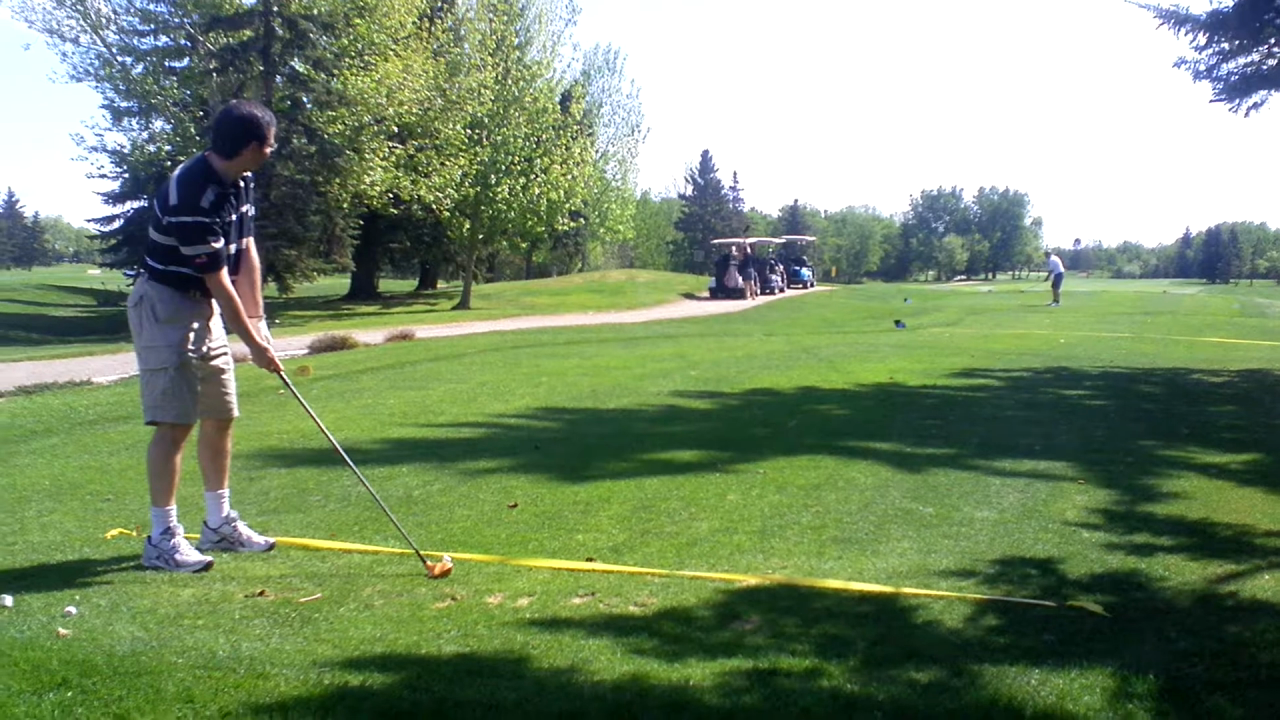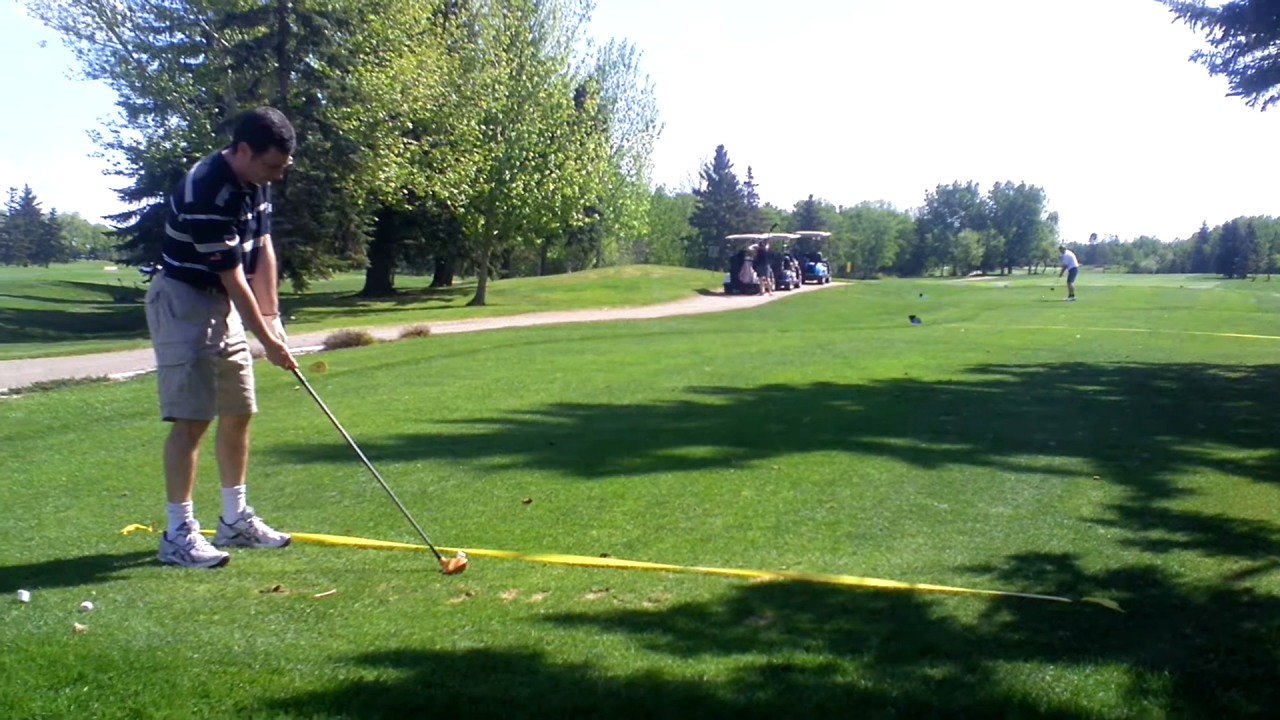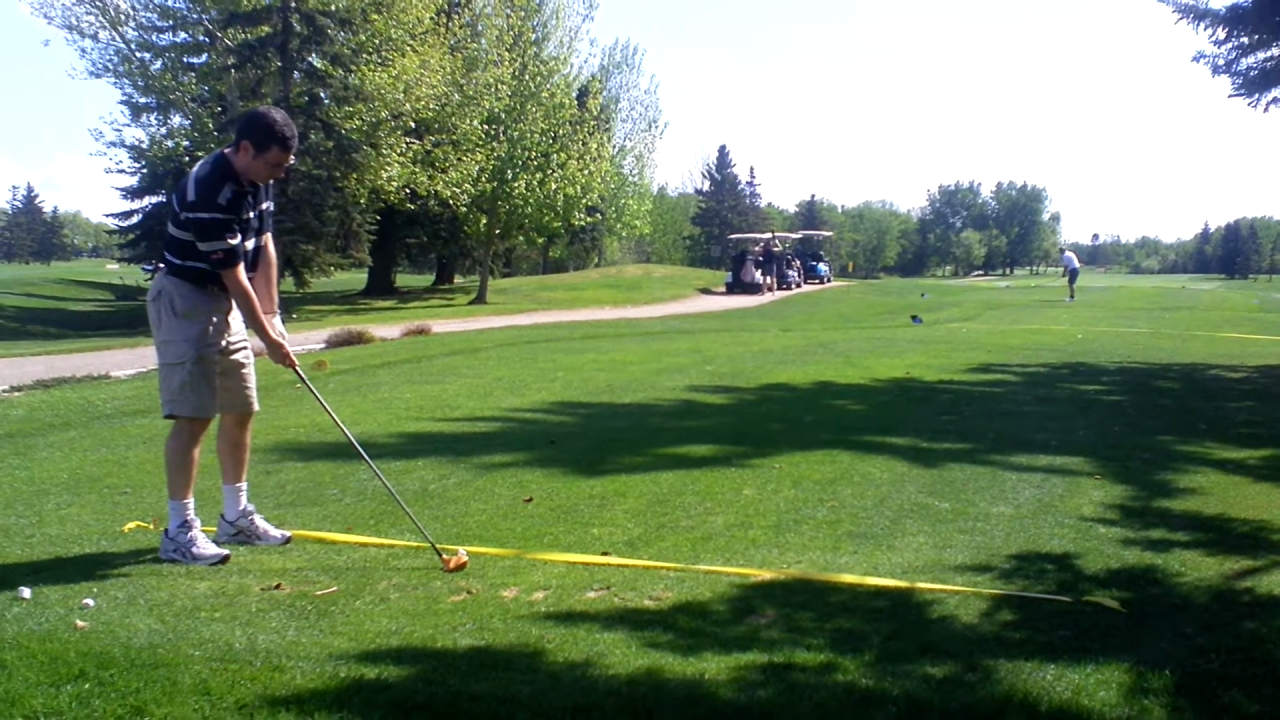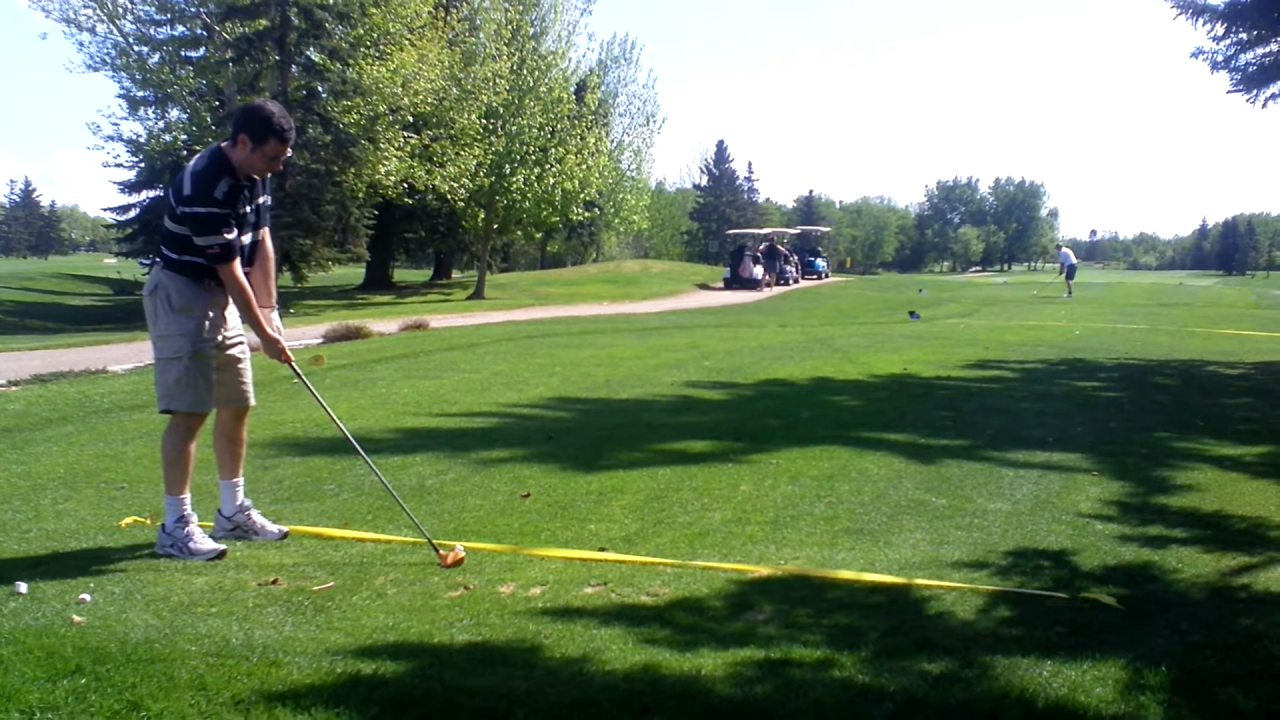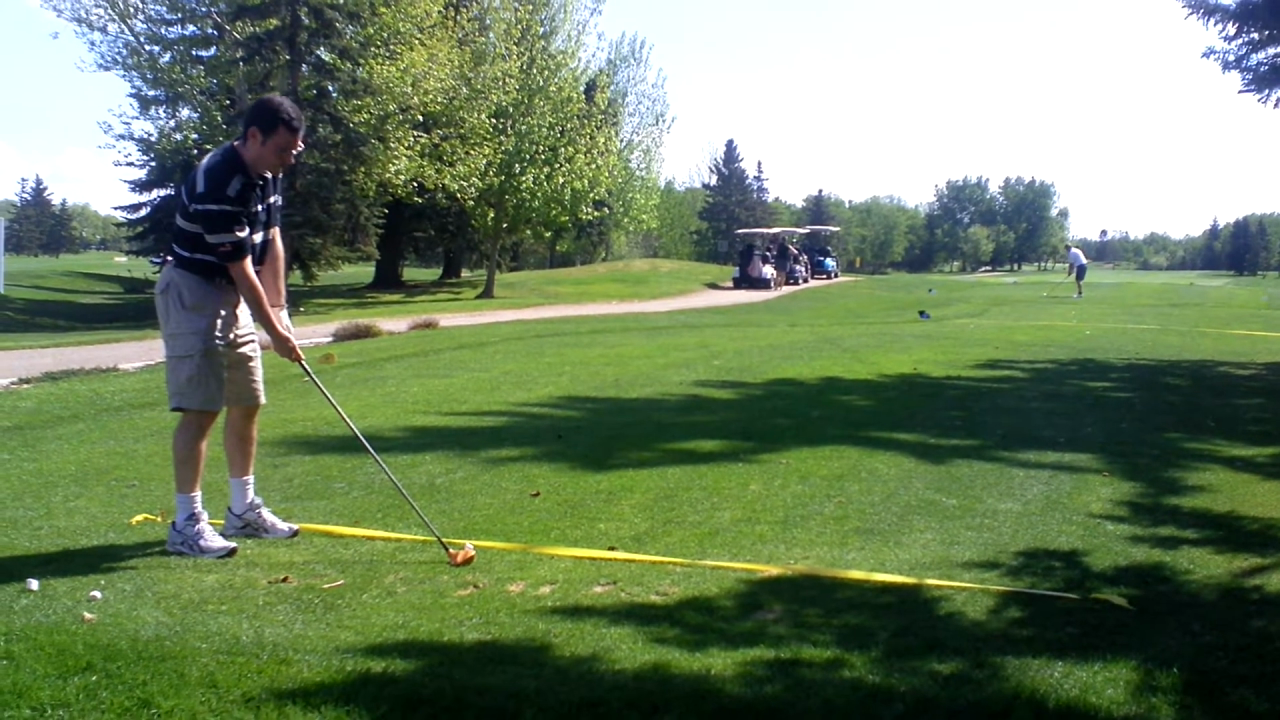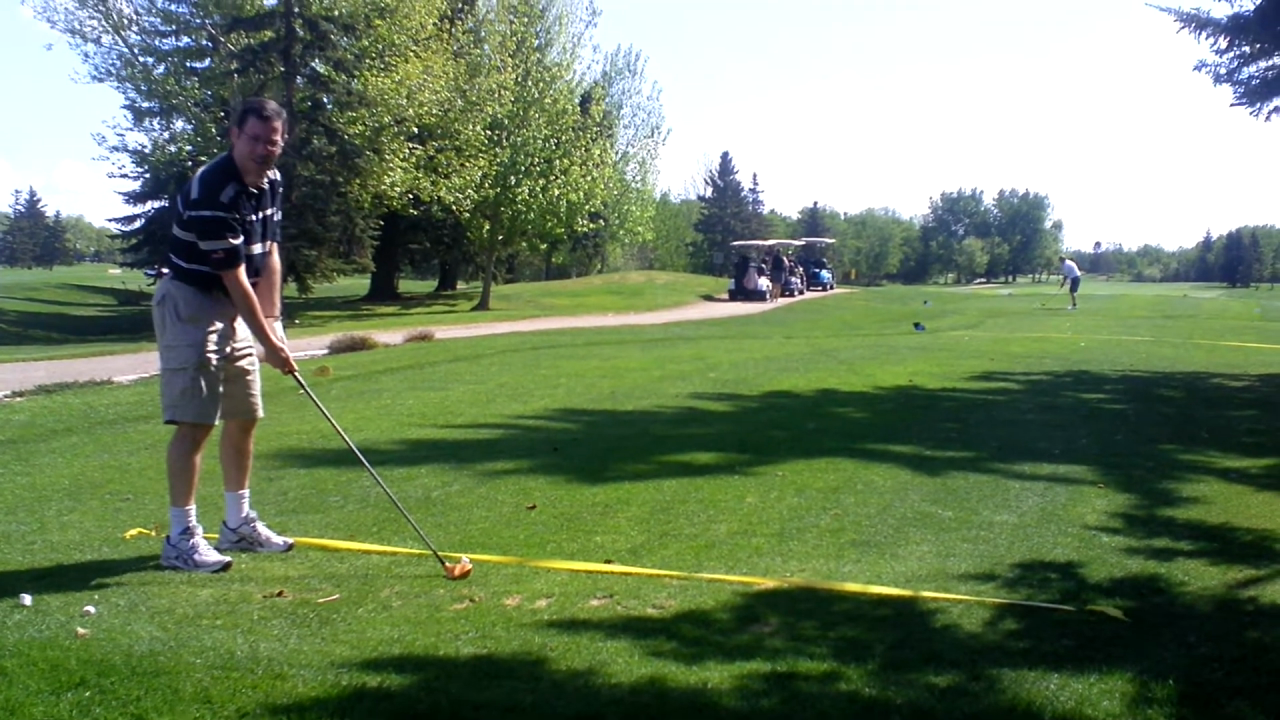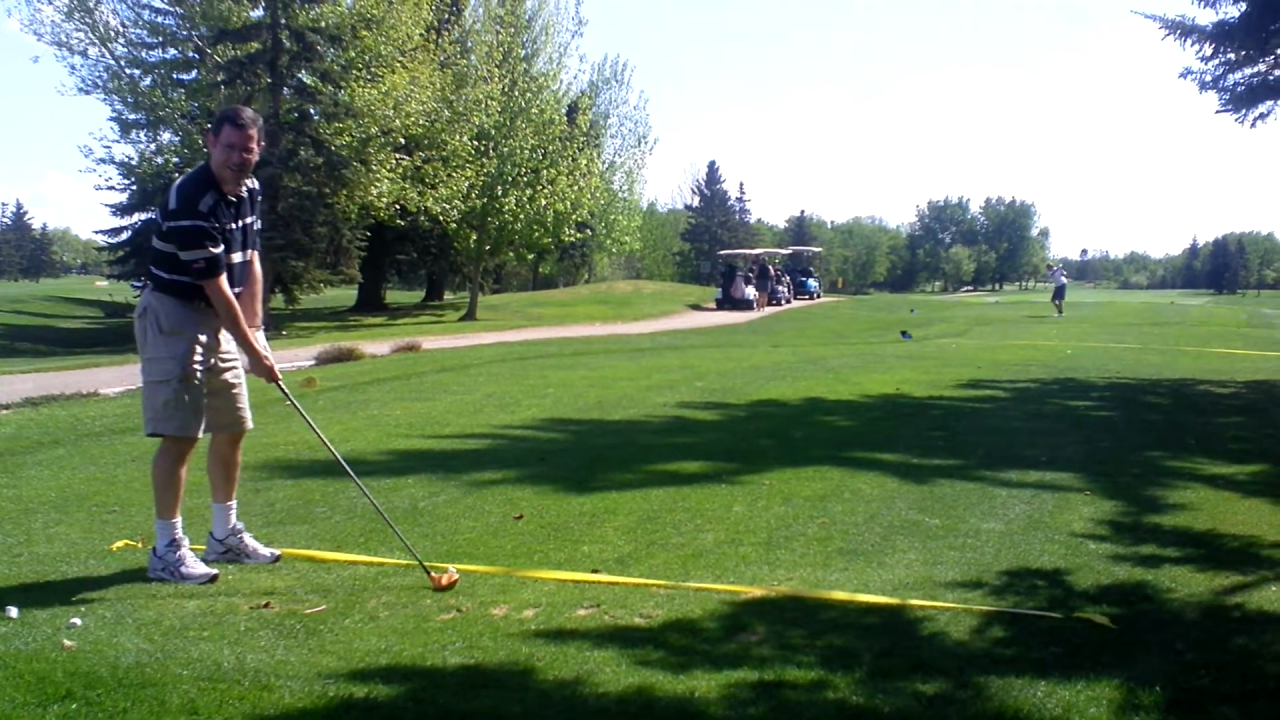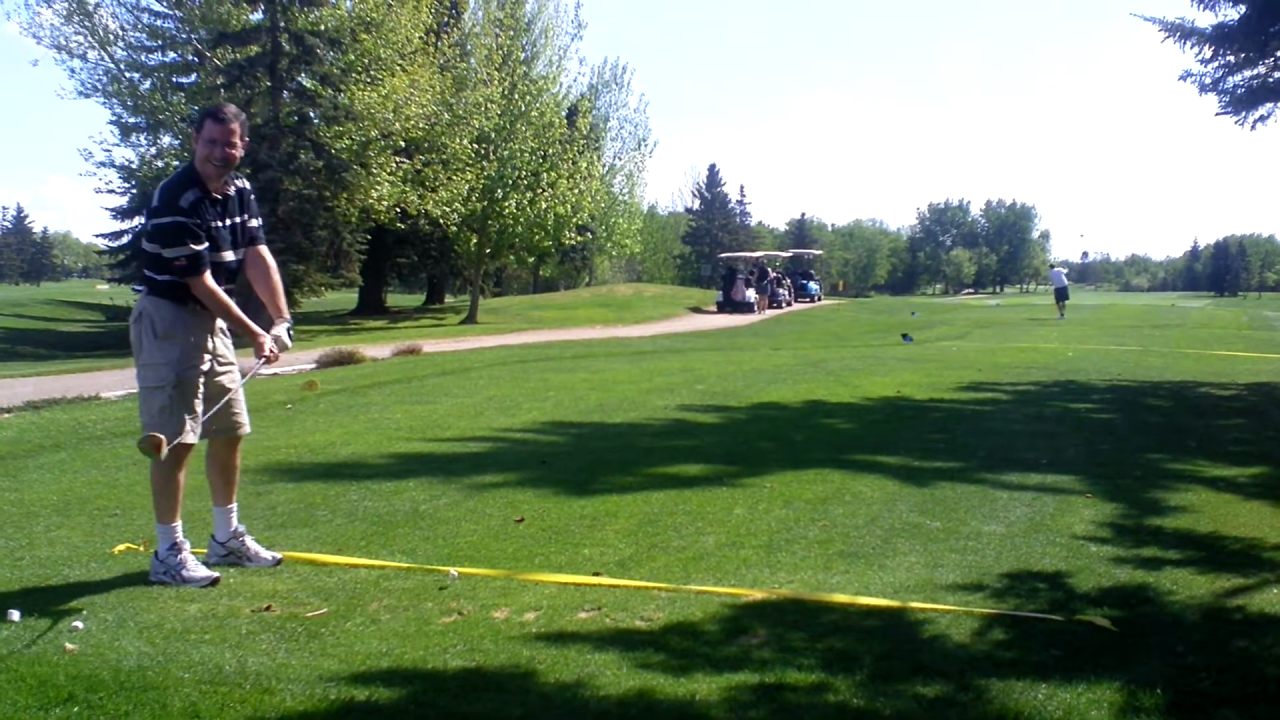
dt=0.4s
person 1, frame 1
left shoulder: (238, 182)
right shoulder: (192, 195)
left elbow: (246, 252)
right elbow: (219, 280)
left wrist: (257, 321)
right wrist: (253, 343)
left hip: (204, 305)
right hip: (166, 307)
left knee: (220, 417)
right knee: (175, 422)
left ankle: (219, 523)
right ankle: (162, 537)
person 1, frame 2
left shoulder: (254, 181)
right shoulder: (207, 193)
left elbow: (263, 249)
right elbow: (234, 278)
left wrist: (272, 318)
right wrist: (267, 340)
left hip: (222, 302)
right hip: (183, 303)
left knee: (238, 412)
right knee: (192, 418)
left ankle: (235, 518)
right ankle: (178, 532)
person 1, frame 3
left shoulder: (257, 178)
right shoulder: (209, 192)
left elbow: (264, 248)
right elbow: (235, 276)
left wrist: (273, 316)
right wrist: (269, 338)
left hip: (223, 300)
right hip: (185, 301)
left knee: (239, 410)
right knee: (193, 416)
left ankle: (236, 516)
right ankle: (179, 530)
person 1, frame 4
left shoulder: (254, 173)
right shoulder: (204, 187)
left elbow: (261, 243)
right elbow: (231, 271)
left wrist: (270, 311)
right wrist: (264, 333)
left hip: (220, 295)
right hip: (181, 295)
left knee: (236, 406)
right knee: (189, 411)
left ankle: (233, 511)
right ankle: (176, 525)
person 1, frame 5
left shoulder: (266, 173)
right shoulder: (218, 185)
left elbow: (271, 243)
right elbow: (242, 269)
left wrist: (279, 310)
right wrist: (275, 332)
left hip: (231, 293)
right hip: (193, 293)
left knee: (246, 403)
right knee: (200, 408)
left ankle: (243, 509)
right ankle: (187, 523)
person 1, frame 6
left shoulder: (269, 181)
right shoulder: (211, 191)
left elbow: (269, 256)
right elbow: (235, 278)
left wrist: (274, 323)
right wrist: (268, 342)
left hip: (231, 307)
right hip: (191, 305)
left knee: (243, 418)
right knee: (195, 421)
left ankle: (238, 523)
right ankle: (181, 537)
person 1, frame 7
left shoulder: (249, 190)
right shoulder: (190, 201)
left elbow: (250, 265)
right elbow: (217, 287)
left wrist: (256, 332)
right wrist: (252, 351)
left hip: (216, 318)
right hip: (174, 317)
left knee: (231, 429)
right knee: (180, 433)
left ankle: (226, 534)
right ankle: (167, 549)
person 1, frame 8
left shoulder: (239, 190)
right shoulder: (174, 199)
left elbow: (257, 256)
right elbow: (201, 283)
left wrist: (281, 321)
right wrist: (253, 333)
left hip: (212, 321)
right hip: (168, 320)
left knee: (228, 433)
right knee: (176, 439)
left ankle: (227, 538)
right ankle: (169, 552)
